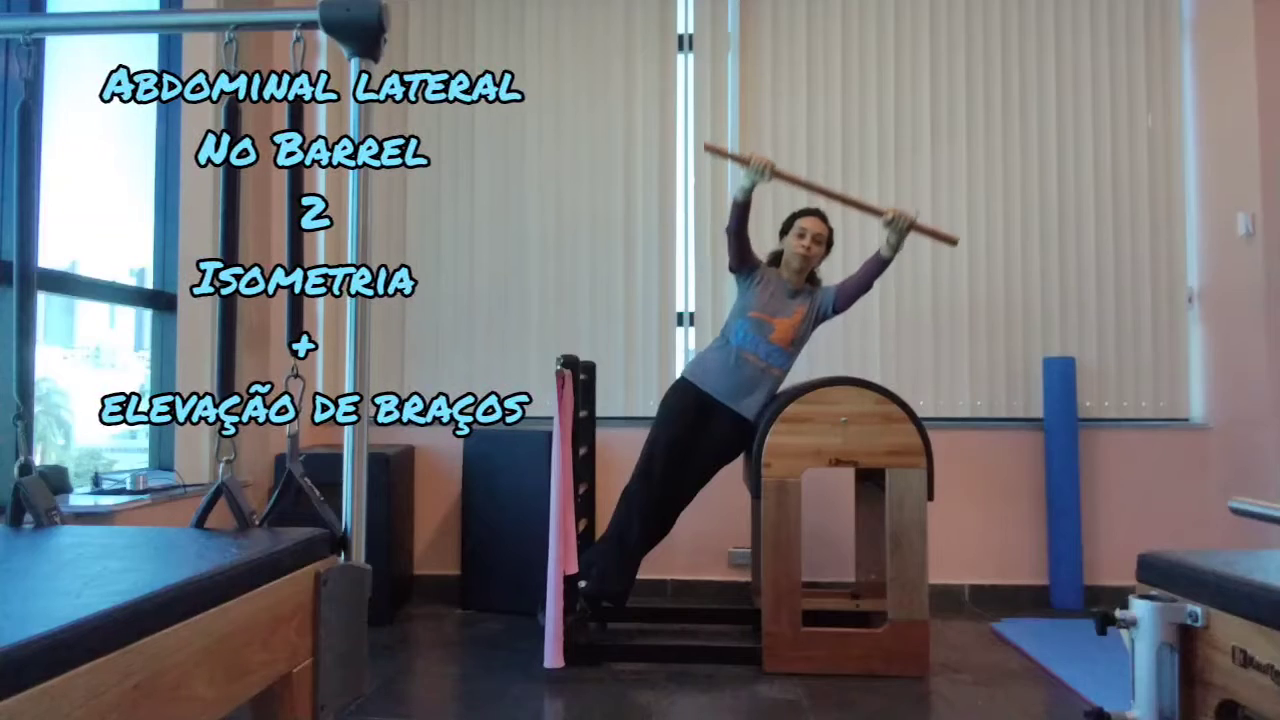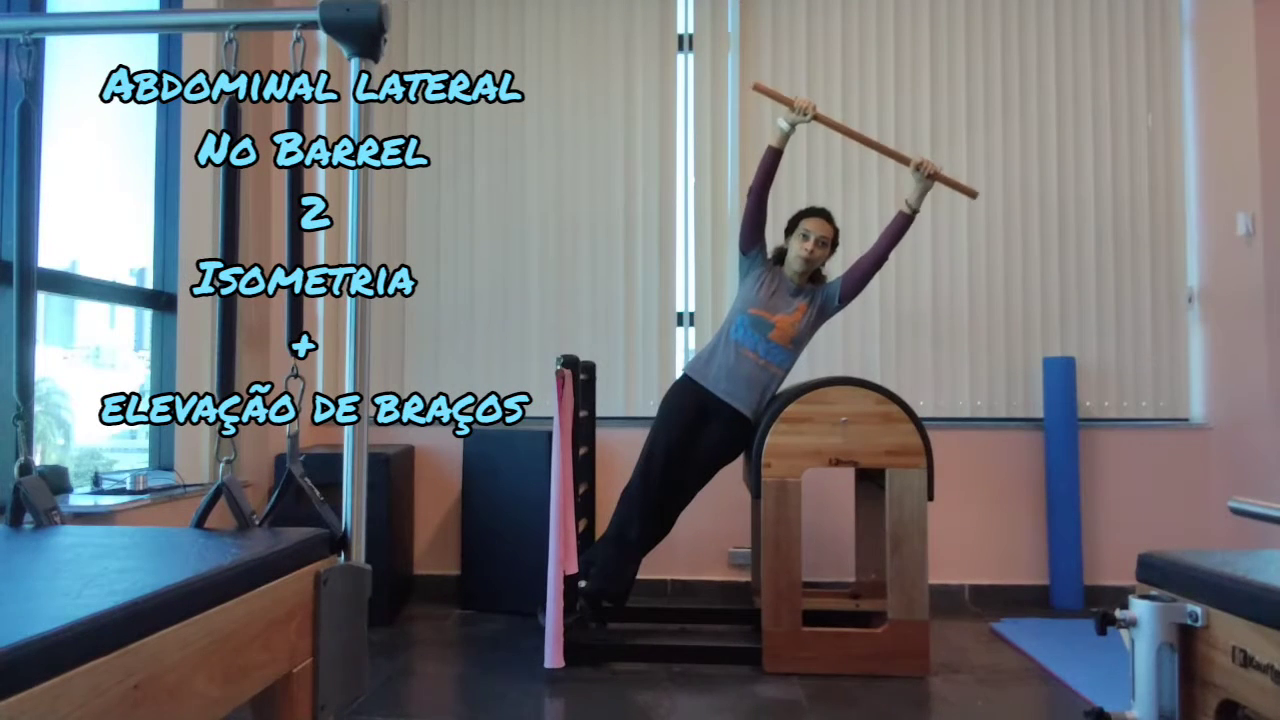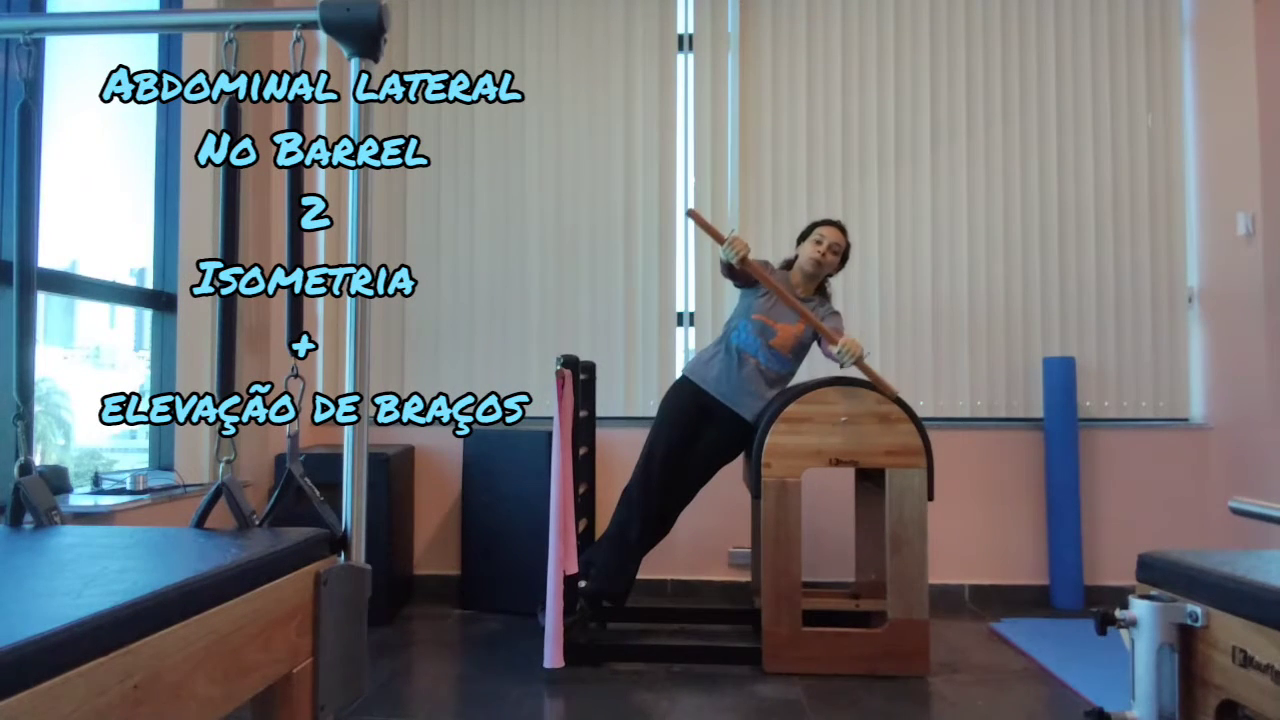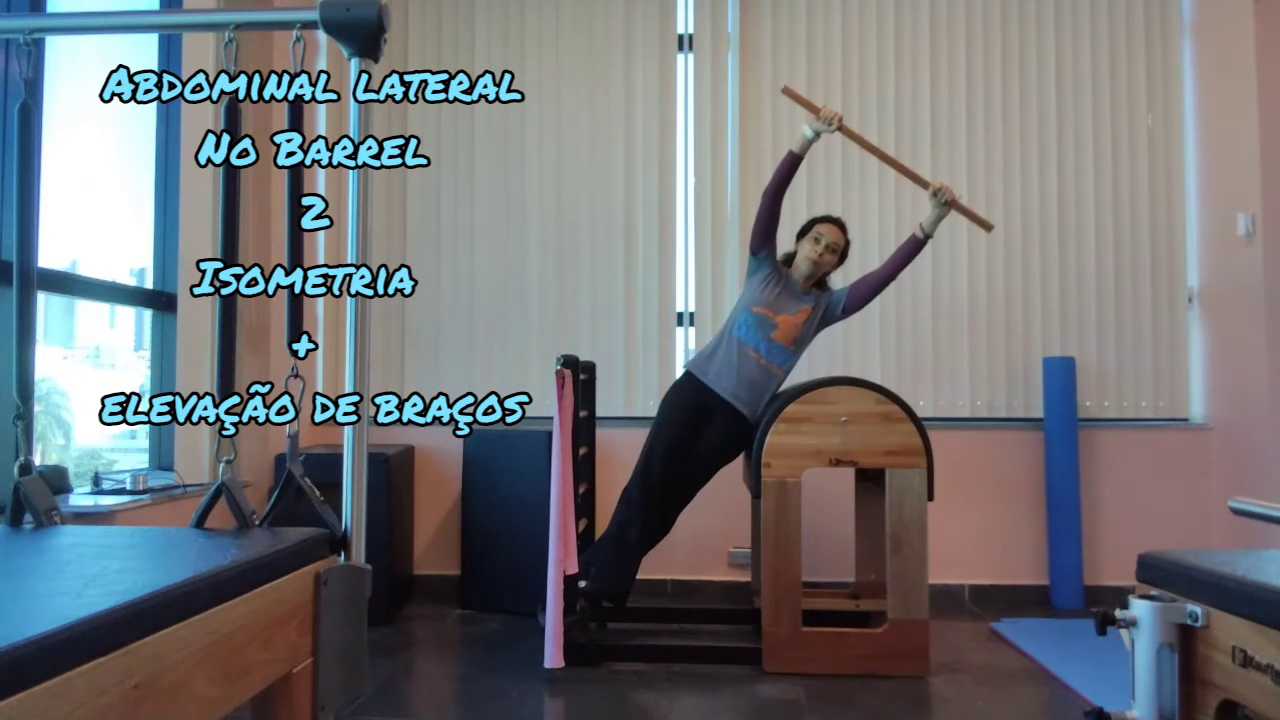
dt=1s
person 1, frame 1
left shoulder: (818, 301)
right shoulder: (755, 275)
left elbow: (860, 282)
right elbow: (735, 235)
left wrist: (892, 244)
right wrist: (747, 185)
left hip: (740, 413)
right hip: (698, 386)
left knee: (672, 498)
right knee: (649, 483)
left ankle: (603, 589)
right ankle: (593, 579)
person 1, frame 2
left shoulder: (822, 300)
right shoulder: (757, 269)
left elbow: (876, 257)
right elbow: (755, 198)
left wrist: (914, 200)
right wrist: (785, 130)
left hip: (740, 414)
right hip: (697, 386)
left knee: (670, 499)
right knee: (647, 484)
left ankle: (598, 590)
right ankle: (592, 579)
person 1, frame 3
left shoulder: (824, 313)
right shoulder: (763, 276)
left elbow: (833, 343)
right elbow: (733, 271)
left wrist: (844, 350)
right wrist: (730, 256)
left hip: (742, 416)
right hip: (698, 386)
left knee: (670, 500)
right knee: (646, 485)
left ankle: (600, 589)
right ankle: (590, 580)
person 1, frame 4
left shoulder: (825, 306)
right shoulder: (765, 269)
left elbow: (885, 275)
right elbow: (770, 199)
left wrist: (930, 223)
right wrist: (808, 138)
left hip: (739, 415)
right hip: (698, 384)
left knee: (671, 499)
right knee: (649, 482)
left ankle: (602, 587)
right ankle: (591, 578)
